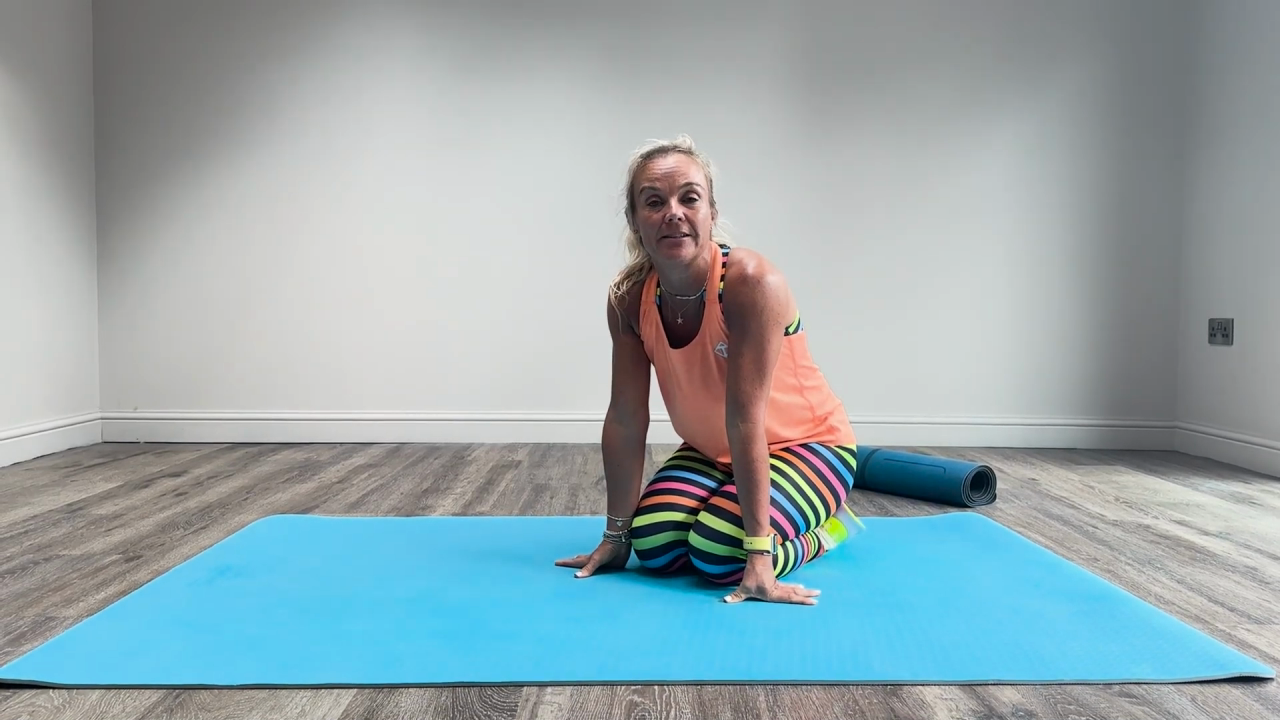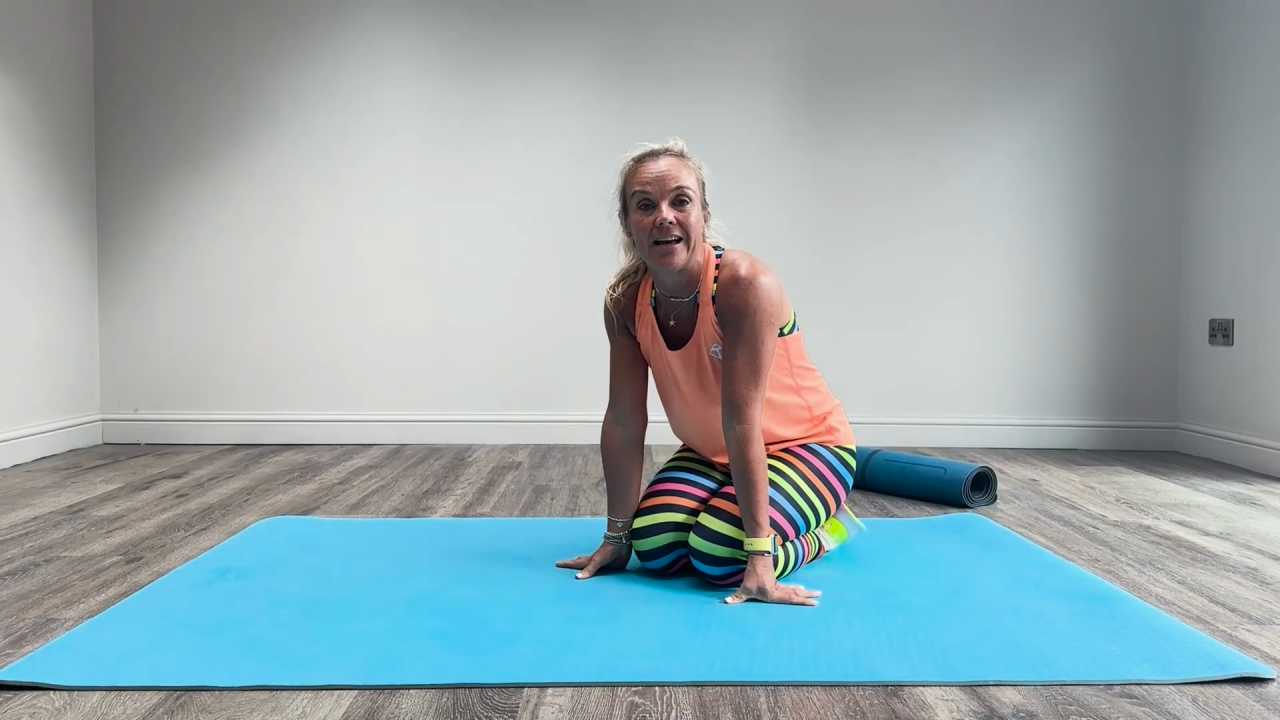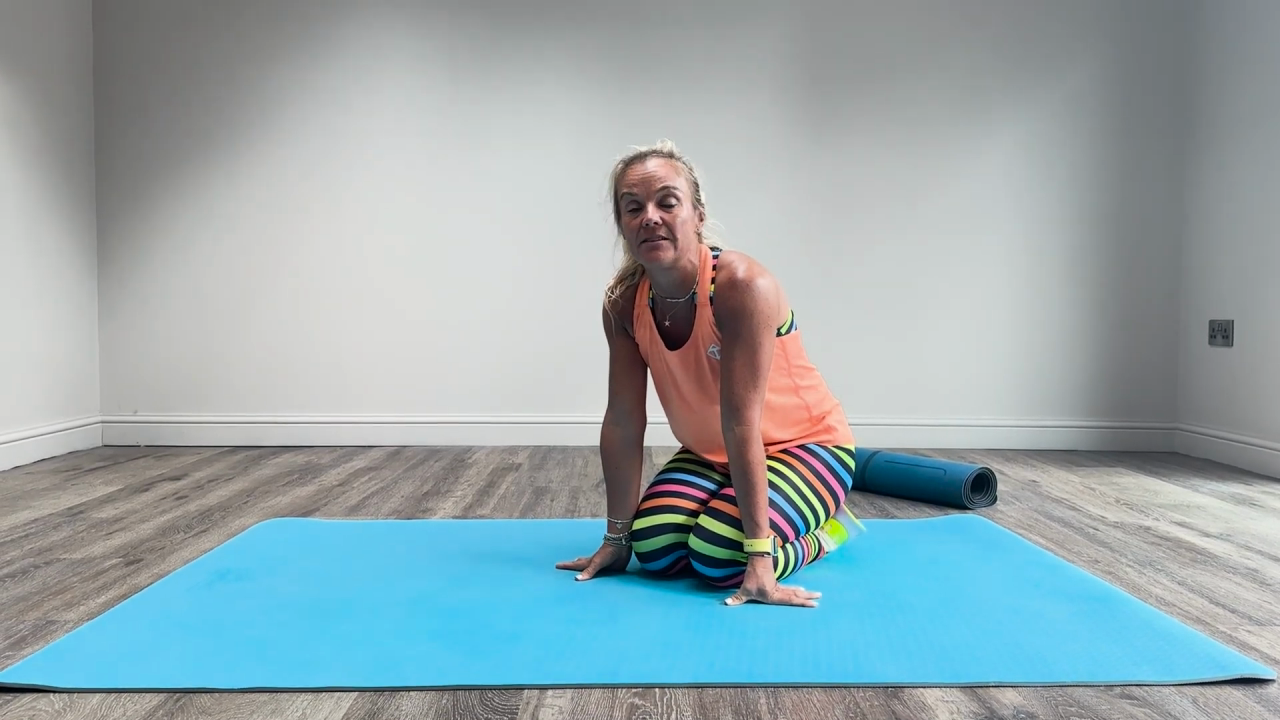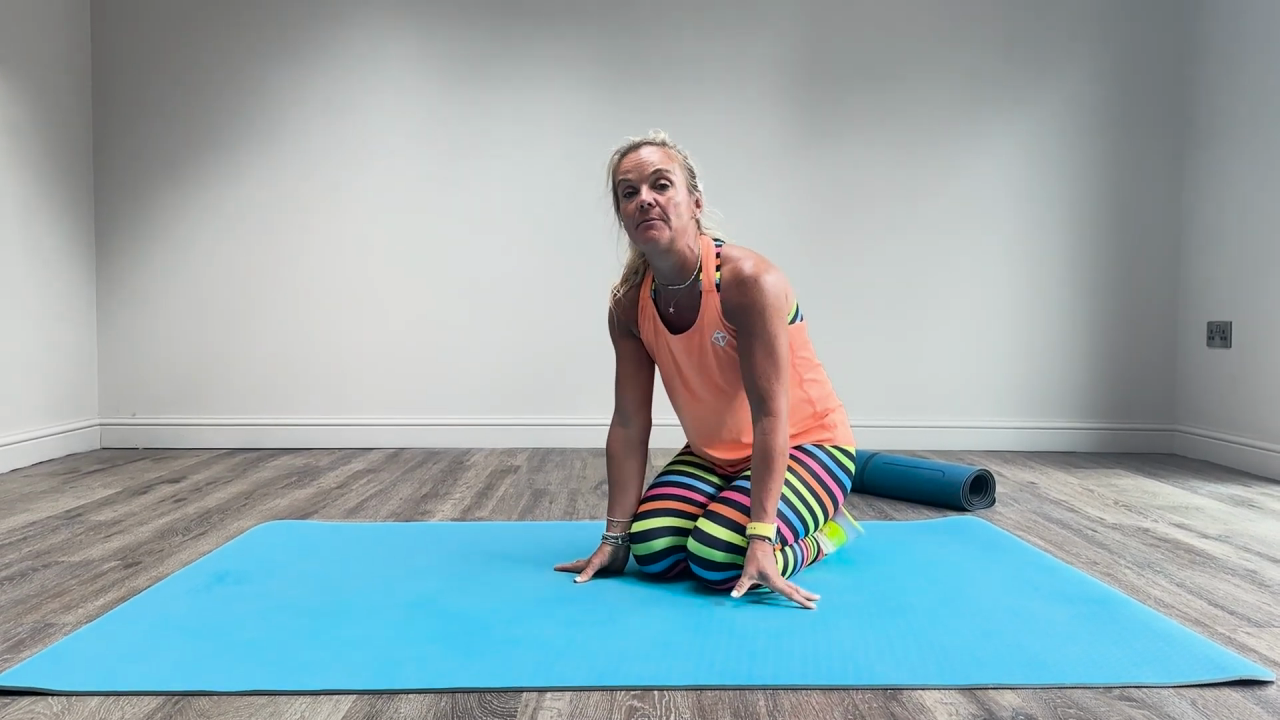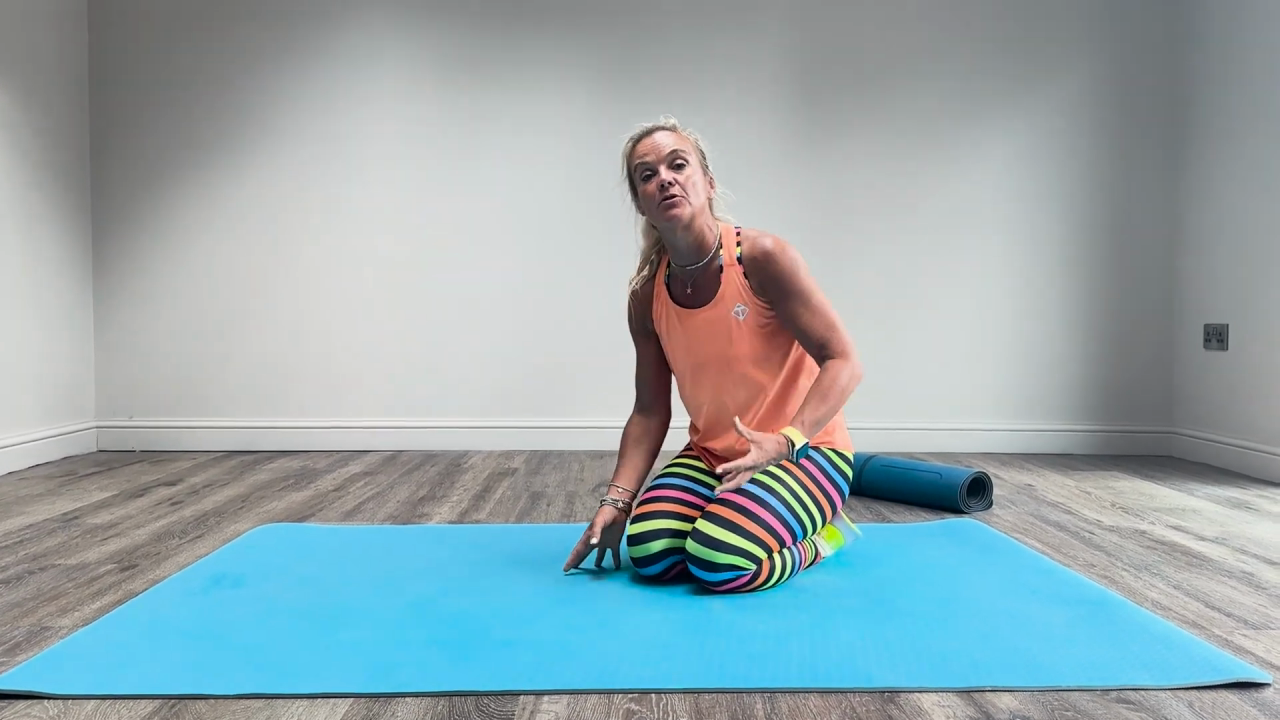
dt=0.3s
person 1, frame 1
left shoulder: (751, 283)
right shoulder: (629, 297)
left elbow: (745, 419)
right elbow: (625, 419)
left wrist: (758, 553)
right wrist: (615, 534)
left hip: (807, 445)
right hip: (713, 450)
left knee: (721, 554)
right knee: (654, 545)
left ankle: (825, 525)
person 1, frame 2
left shoulder: (746, 284)
right shoulder: (625, 300)
left elbow: (742, 421)
right elbow: (624, 420)
left wrist: (758, 553)
right wrist: (616, 535)
left hip: (807, 444)
right hip: (712, 452)
left knee: (720, 555)
right knee: (655, 547)
left ankle: (825, 527)
person 1, frame 3
left shoulder: (743, 286)
right shoulder: (624, 302)
left elbow: (741, 422)
right elbow: (623, 422)
left wrist: (758, 555)
right wrist: (616, 537)
left hip: (806, 445)
right hip: (711, 453)
left knee: (721, 557)
right knee: (654, 548)
left ankle: (824, 527)
person 1, frame 4
left shoulder: (747, 279)
right shoulder: (629, 303)
left elbow: (773, 412)
right elbow: (629, 423)
left wrist: (763, 536)
right wrist: (614, 536)
left hip: (807, 448)
right hip: (713, 454)
left knee: (719, 559)
right knee: (652, 550)
left ankle: (822, 531)
person 1, frame 5
left shoulder: (764, 258)
right shoulder: (646, 294)
left elbow: (844, 364)
right elbow: (650, 411)
left wrist: (785, 441)
right wrist: (616, 501)
left hip: (806, 450)
right hip: (712, 455)
left knee: (719, 560)
right knee: (649, 552)
left ankle: (821, 531)
right ankle: (758, 519)
